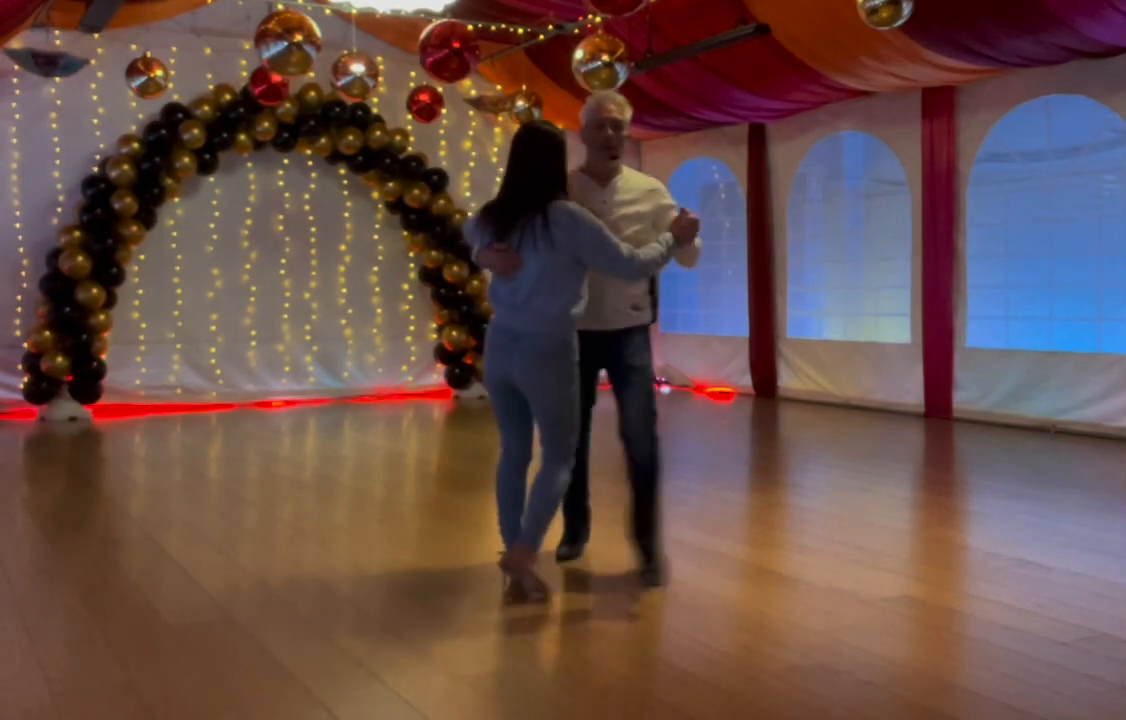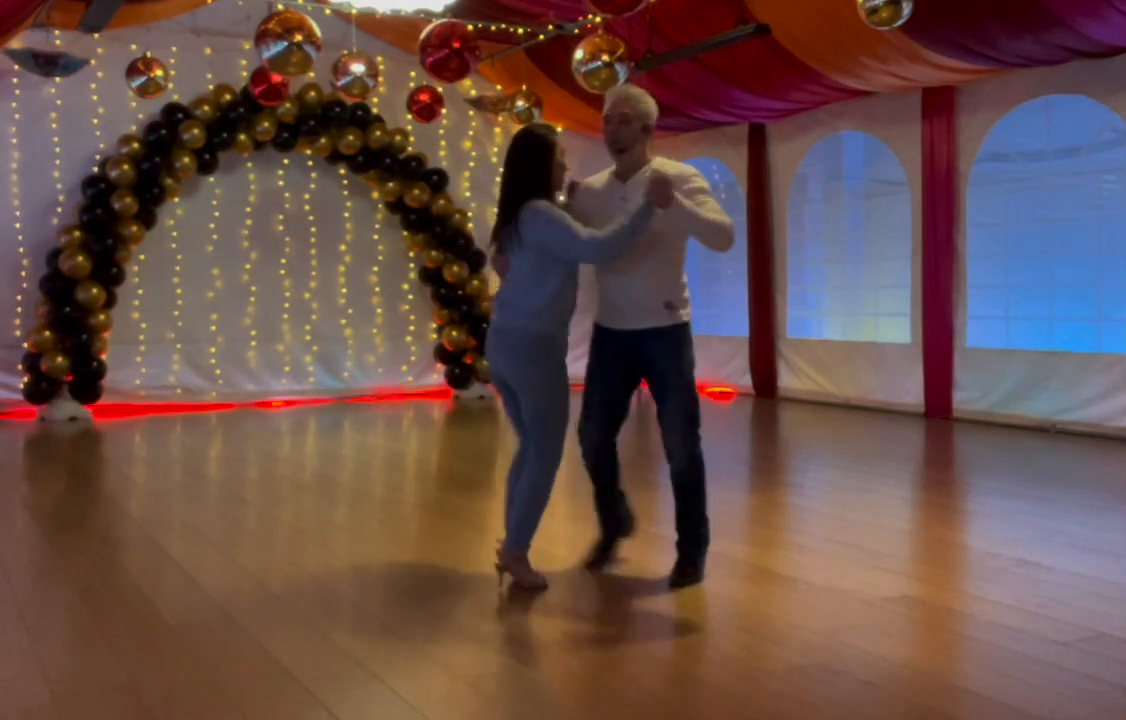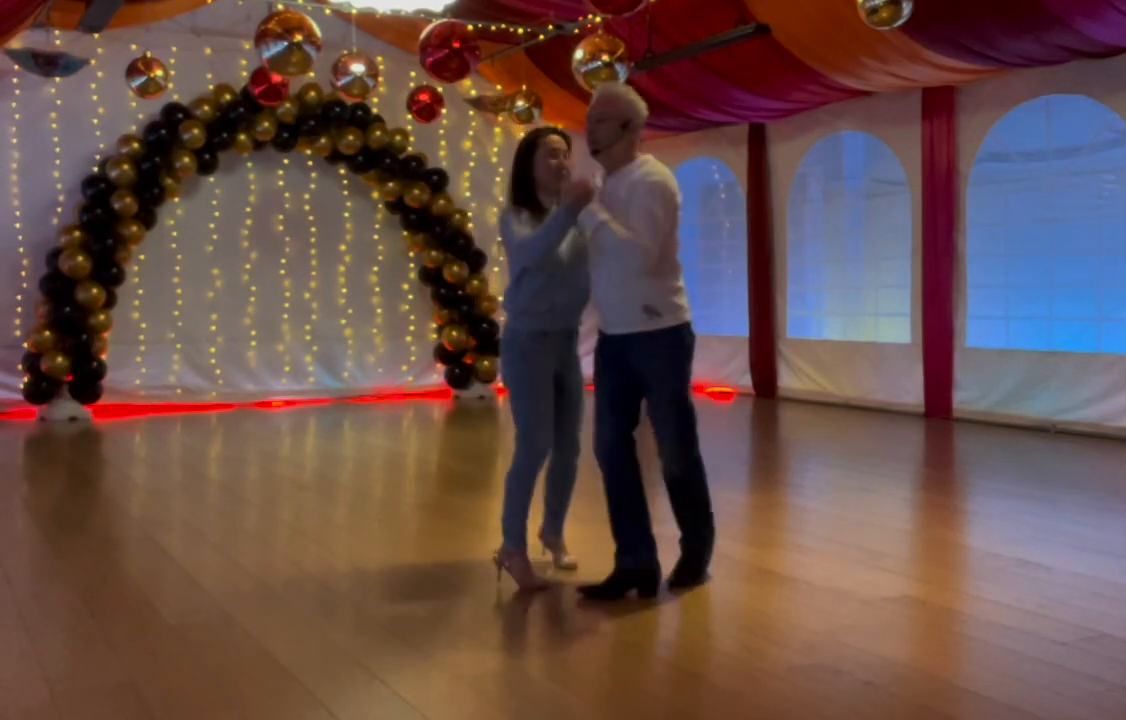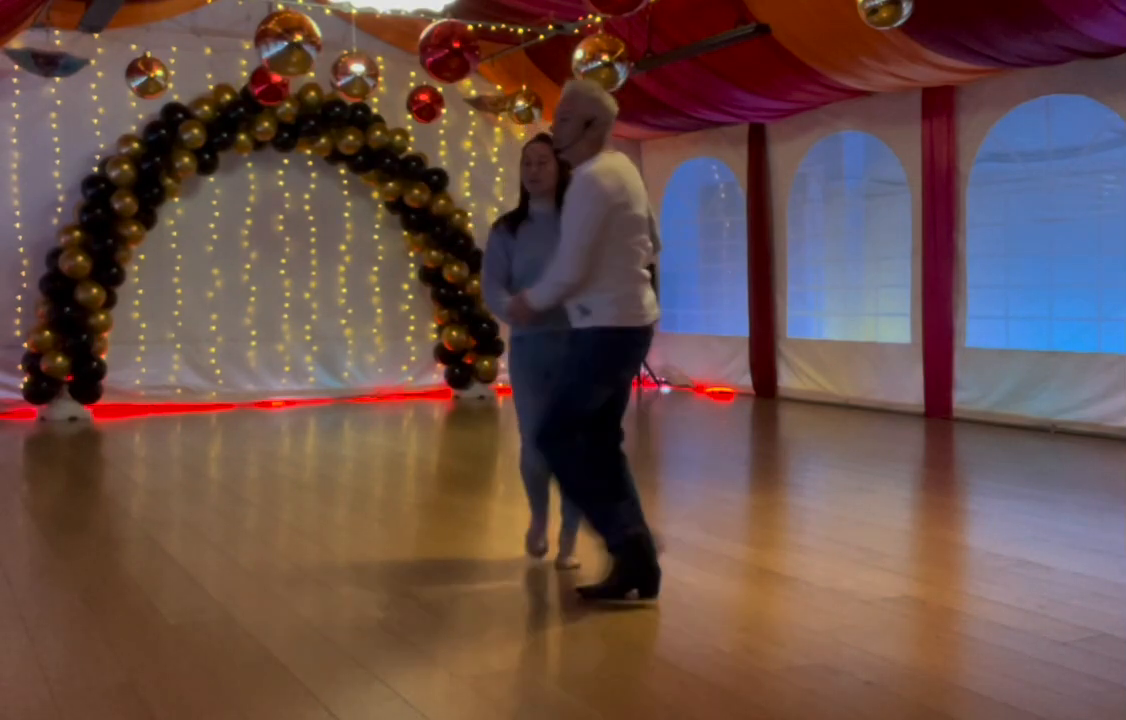
dt=0.3s
person 1, frame 1
left shoulder: (649, 191)
left elbow: (687, 258)
left wrist: (684, 235)
right wrist: (488, 255)
left hip: (628, 332)
right hip: (572, 332)
left knee: (639, 433)
right knee: (572, 438)
left ankle: (647, 538)
right ankle: (575, 527)
person 1, frame 2
left shoulder: (678, 177)
right shoulder: (588, 191)
left elbow: (723, 237)
left wrist: (671, 201)
left hip: (667, 331)
right hip: (611, 332)
left knee: (681, 442)
right knee: (594, 434)
left ankle: (692, 549)
right ankle: (614, 521)
person 1, frame 3
left shoulder: (649, 180)
right shoulder: (610, 184)
left elbow: (641, 255)
left wrist: (588, 210)
left hip: (659, 334)
right hip: (616, 336)
left knee: (675, 448)
right knee: (612, 447)
left ankle: (696, 547)
right ankle: (637, 563)
person 1, frame 4
left shoulder: (595, 177)
right shoulder: (620, 172)
left elbow: (571, 265)
left wrist: (531, 302)
left hip: (611, 331)
right hip: (625, 326)
left knee: (554, 434)
right knee: (600, 445)
left ankle: (628, 539)
right ankle: (635, 563)
person 2, frame 1
left shoulder: (497, 216)
right shoulder: (566, 217)
left elbow: (473, 232)
right elbow: (628, 264)
right wrist: (671, 239)
left hip: (499, 347)
right hip: (546, 352)
left knee: (514, 453)
right knee: (559, 458)
left ankle: (513, 549)
right ankle: (524, 553)
person 2, frame 2
left shoulder: (517, 217)
right shoulder: (540, 215)
right elbow: (595, 249)
right wrist: (646, 205)
left hip: (503, 343)
right hip: (535, 347)
left knee: (531, 448)
right knee: (545, 455)
left ankle: (511, 545)
right ankle: (515, 552)
person 2, frame 3
left shoulder: (580, 220)
right shoulder: (518, 217)
right elbow: (534, 253)
right wrist: (566, 211)
left hip: (568, 345)
right hip: (527, 344)
left knee: (568, 446)
right knee: (534, 448)
left ankle: (553, 531)
right ankle: (513, 549)
person 2, frame 4
right shoulder: (506, 230)
right elbow: (491, 290)
right hip: (527, 345)
right knee: (534, 444)
left ankle: (569, 535)
right ankle: (538, 519)
